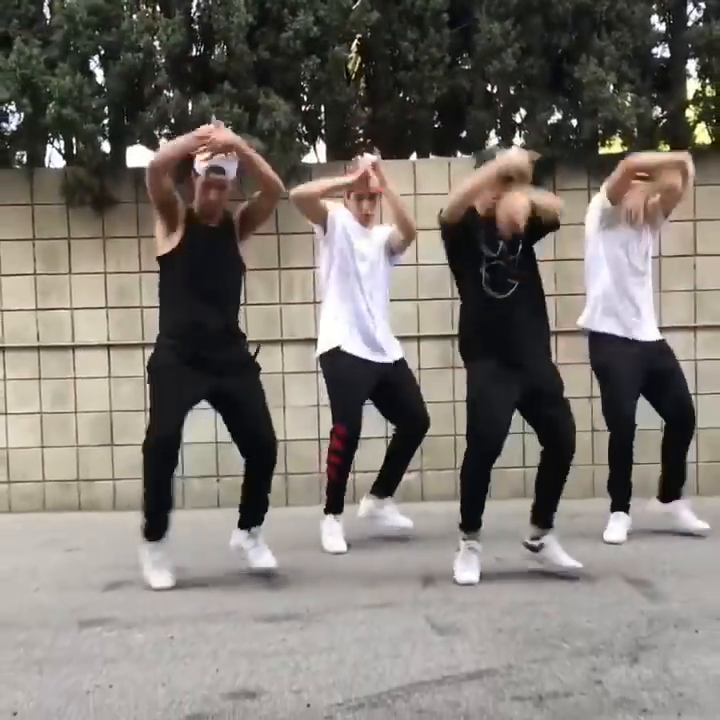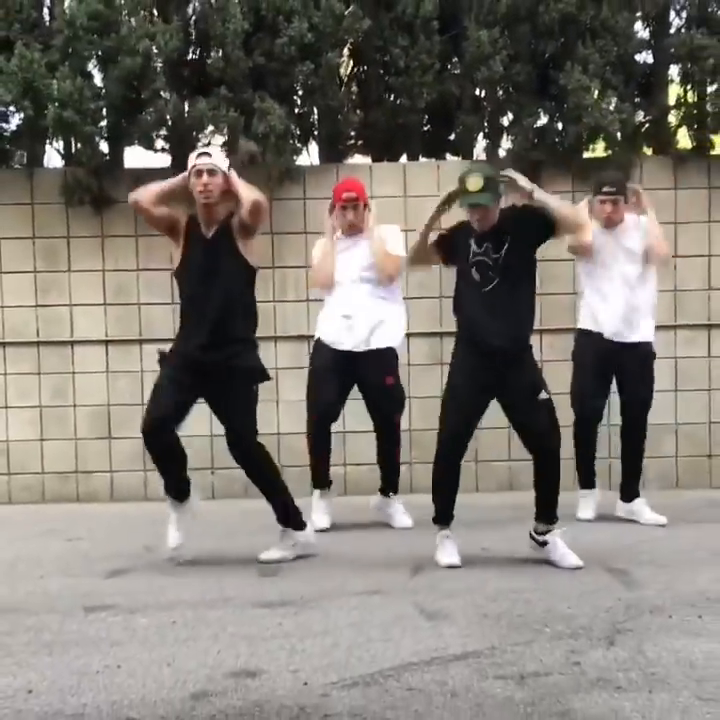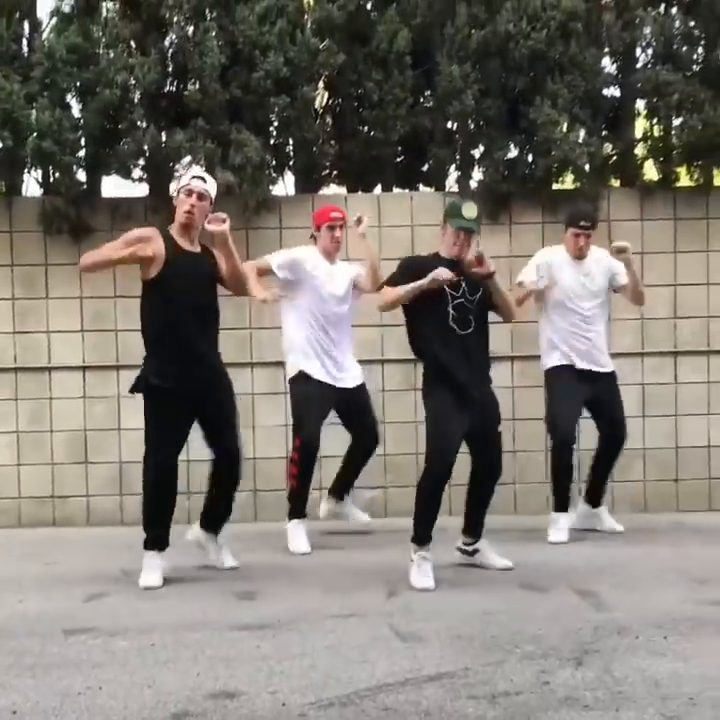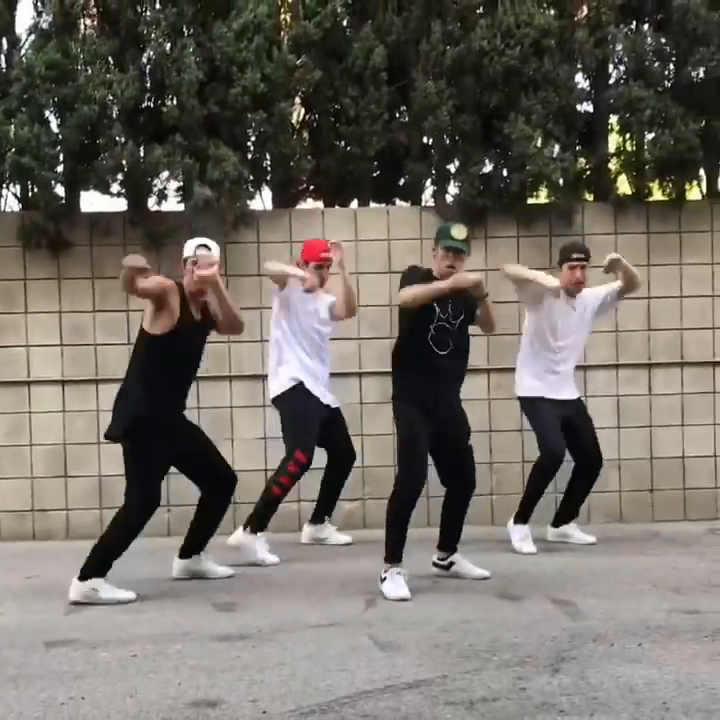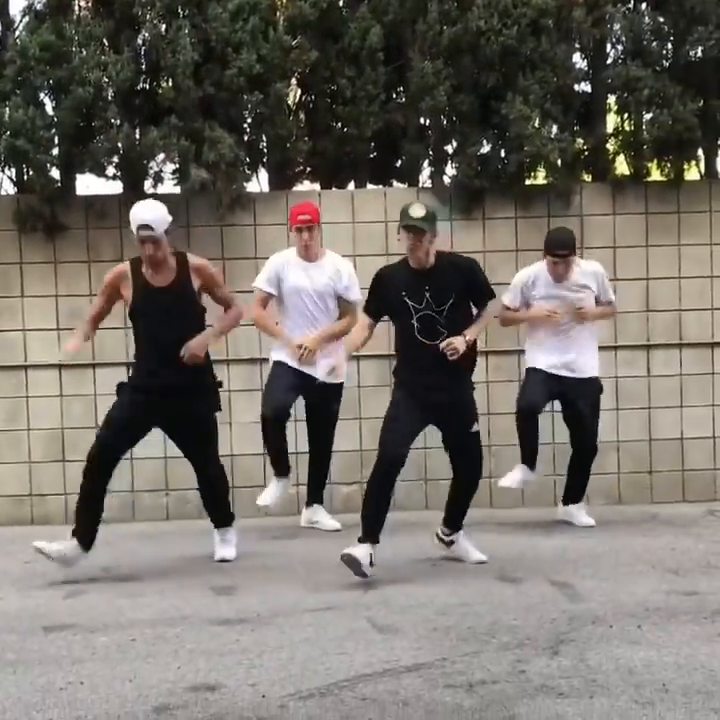
dt=0.4s
person 1, frame 1
left shoulder: (239, 222)
right shoulder: (172, 214)
left elbow: (275, 190)
right elbow: (156, 165)
left wrist: (234, 142)
left hip: (229, 356)
right hip: (178, 357)
left knee: (262, 445)
right knee: (162, 444)
left ankle: (250, 530)
right ankle: (154, 542)
person 1, frame 2
left shoulder: (241, 225)
right shoulder: (181, 227)
left elbow: (258, 202)
right elbow: (139, 201)
left wrist: (229, 175)
right wrist: (181, 178)
left hip: (235, 356)
right hip: (189, 352)
left knee: (245, 444)
right knee: (156, 425)
left ankle: (295, 531)
right ankle: (179, 498)
person 1, frame 3
left shoulder: (210, 251)
right shoulder: (148, 239)
left elbow: (240, 287)
right elbow: (87, 262)
left wrist: (224, 238)
right wrist: (133, 255)
left hip: (209, 369)
right hip: (164, 373)
left knee: (229, 457)
right knee: (161, 461)
left ankle: (209, 532)
right ankle: (155, 552)
person 1, frame 4
left shoulder: (210, 308)
right shoulder: (165, 291)
left elbow: (236, 326)
right elbow: (131, 284)
left wrist: (217, 283)
right wrist: (133, 273)
left hip: (168, 414)
right hip: (139, 414)
left knee: (222, 479)
right knee: (143, 499)
left ankle: (190, 558)
right ankle: (89, 580)
person 1, frame 5
left shoulder: (197, 269)
right shoulder: (121, 276)
left elbow: (234, 310)
right elbow: (94, 317)
left wrist: (208, 337)
right wrist: (80, 337)
left hip: (191, 387)
right hip: (143, 386)
left knee: (206, 464)
right knee: (101, 456)
left ankle: (224, 530)
right ankle: (80, 541)
person 2, frame 1
left shoulder: (525, 221)
right shoulder: (460, 225)
left elbow: (555, 209)
right elbow: (454, 202)
left wrist: (524, 195)
right wrist: (501, 165)
left hip: (534, 358)
right hip: (488, 361)
left knee: (561, 443)
right knee: (484, 446)
left ankle: (541, 534)
right ankle: (469, 541)
person 2, frame 2
left shoulder: (524, 221)
right shoulder: (459, 235)
left elbow: (576, 222)
right elbow: (416, 260)
left wrist: (531, 190)
right wrist: (436, 214)
left hip: (515, 358)
right hip: (470, 357)
left knee: (546, 442)
right knee: (450, 446)
left ankle: (545, 530)
right ankle: (445, 532)
person 2, frame 3
left shoulder: (475, 271)
right shoulder: (416, 266)
left elbow: (509, 314)
right elbow: (384, 301)
left wrist: (489, 277)
right wrist: (429, 281)
left hip: (478, 384)
right hip: (442, 385)
left knee: (489, 466)
right knee: (440, 463)
left ankle: (471, 542)
right ankle: (421, 551)
person 2, frame 4
left shoulder: (463, 296)
right shoulder: (417, 277)
left elbow: (488, 325)
right elbow: (404, 299)
left wrist: (480, 294)
right wrist: (451, 283)
left hip: (448, 401)
right hip: (412, 400)
left knee: (463, 481)
right knee: (411, 479)
left ankle: (446, 556)
right ankle: (391, 568)
person 2, frame 5
left shoulder: (463, 269)
right shoulder: (388, 278)
left elbow: (487, 309)
right elbow: (366, 321)
left wrist: (467, 337)
right wrist: (346, 352)
left hip: (455, 386)
right hip: (410, 389)
left knee: (469, 466)
right knee: (389, 459)
left ankle: (451, 533)
right ankle: (366, 546)
person 3, frame 1
left shoulder: (386, 236)
right shoulder: (333, 221)
left elbow: (409, 231)
right elbow: (298, 195)
left wrist: (383, 182)
right wrist: (353, 177)
left hip: (384, 349)
right hip: (342, 347)
left knee: (416, 421)
right knee: (347, 428)
left ankle: (379, 498)
right ankle: (333, 516)
person 3, frame 2
left shoulder: (388, 235)
right shoulder: (327, 244)
left elbow: (389, 274)
right elbow: (322, 283)
left wrist: (371, 231)
right wrist: (330, 233)
left hip: (378, 341)
right hip: (333, 341)
left knee: (388, 421)
right knee: (319, 417)
left ankle: (388, 496)
right ankle: (321, 492)
person 3, frame 3
left shoulder: (349, 268)
right shoulder: (298, 258)
left elbow: (374, 285)
right elbow: (250, 268)
left wrist: (365, 239)
right wrist: (257, 290)
left hip: (345, 370)
right hip: (309, 369)
left knee: (368, 434)
right knee: (306, 440)
left ankle: (337, 497)
right ankle: (296, 520)
person 3, frame 4
left shoulder: (327, 299)
right shoulder: (289, 283)
left elbow: (348, 311)
right elbow: (271, 268)
left wrist: (343, 269)
right wrist: (299, 274)
left hip: (319, 390)
right hip: (293, 385)
left knee: (344, 456)
right knee: (300, 456)
left ankle: (318, 524)
right ankle: (252, 532)
person 3, frame 5
left shoulder: (341, 267)
right shoulder: (279, 263)
left elbow: (349, 319)
right elbow: (258, 312)
left wrist: (317, 340)
right wrist: (289, 341)
left hip: (327, 366)
right hip: (288, 359)
left knee: (322, 439)
right knee: (273, 412)
left ankle: (313, 507)
right ankle: (280, 475)
person 4, frame 1
left shoulder: (651, 217)
right shoulder: (603, 209)
right elbow: (629, 165)
left hip: (647, 336)
right hip: (610, 337)
left knee: (683, 415)
right knee: (623, 427)
left ankle: (670, 499)
right ankle: (619, 512)
person 4, frame 2
left shoulder: (643, 226)
right shoulder: (585, 231)
left elbow: (660, 255)
right elbow: (582, 247)
left wrist: (645, 210)
right wrist: (588, 214)
left hip: (636, 339)
right hip: (594, 335)
left knee: (635, 421)
right knee: (586, 415)
left ankle: (630, 499)
right ankle: (586, 489)
person 4, frame 3
left shoulder: (605, 260)
right shoulder: (545, 260)
left elbow: (637, 300)
right elbow: (516, 300)
left wrist: (628, 263)
right wrist: (532, 290)
left hip: (600, 365)
right hip: (562, 365)
left knee: (615, 436)
right knee: (563, 435)
left ankle: (591, 507)
right ankle: (561, 513)
person 4, frame 4
left shoulder: (594, 297)
right shoulder: (541, 286)
left elbow: (632, 286)
right elbow: (509, 270)
left wrist: (621, 265)
right wrist: (544, 282)
left hip: (568, 393)
right hip: (536, 392)
left knee: (592, 459)
right knee: (553, 453)
left ankle: (562, 524)
right ankle: (520, 523)
person 4, frame 5
left shoulder: (594, 271)
right shoulder: (528, 277)
left elbow: (610, 307)
right elbow: (504, 316)
left wrist: (591, 314)
right wrist: (532, 314)
left hip: (582, 373)
right hip: (542, 368)
left knee: (586, 443)
right knee: (526, 407)
left ankle: (572, 503)
right ankle: (527, 465)
